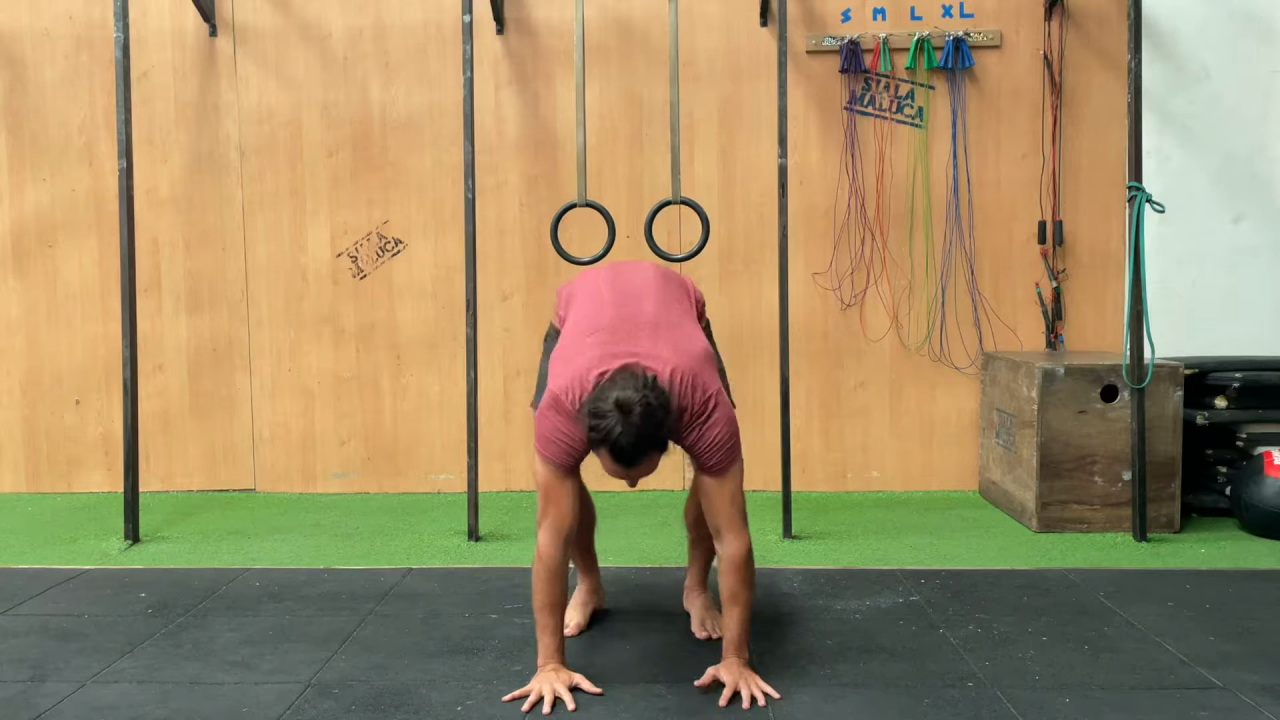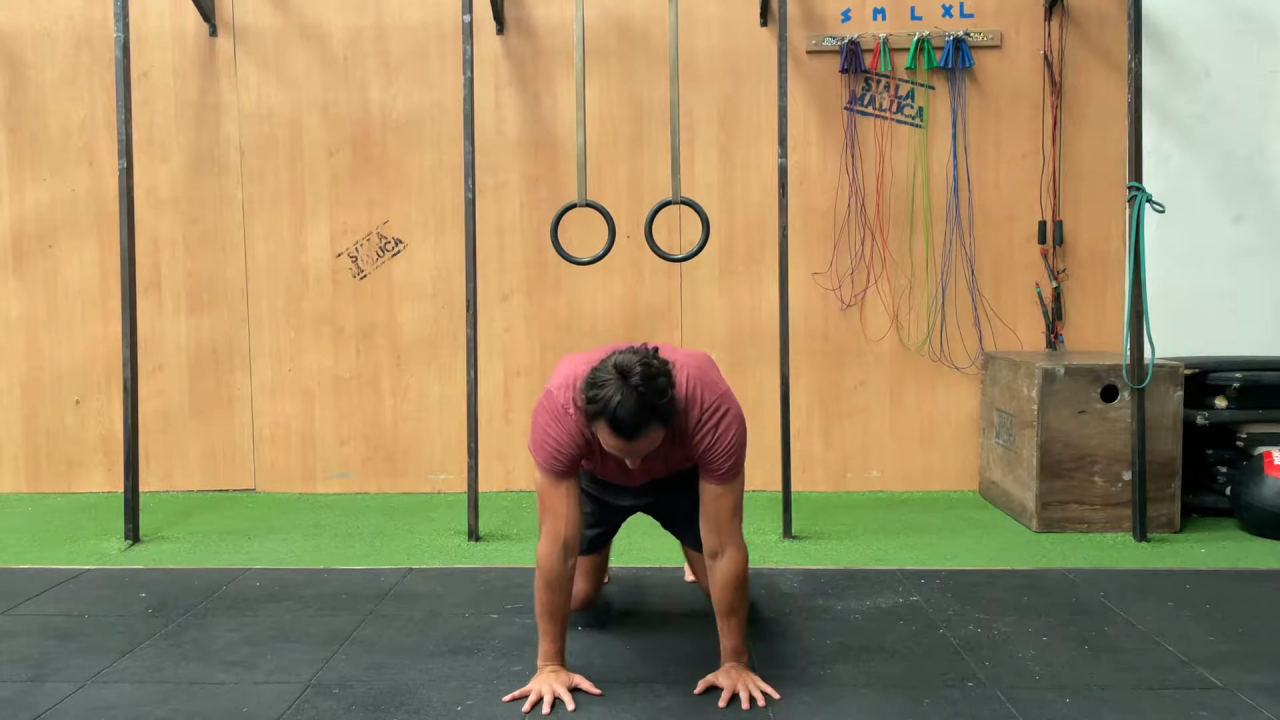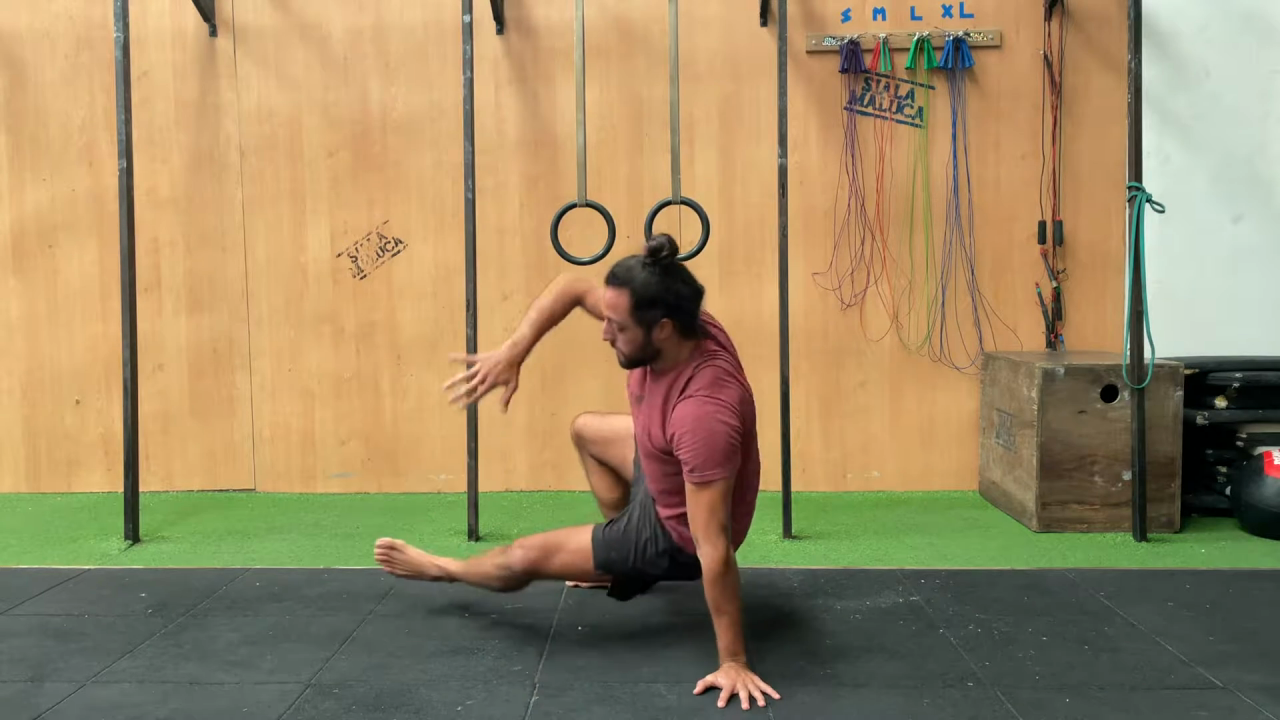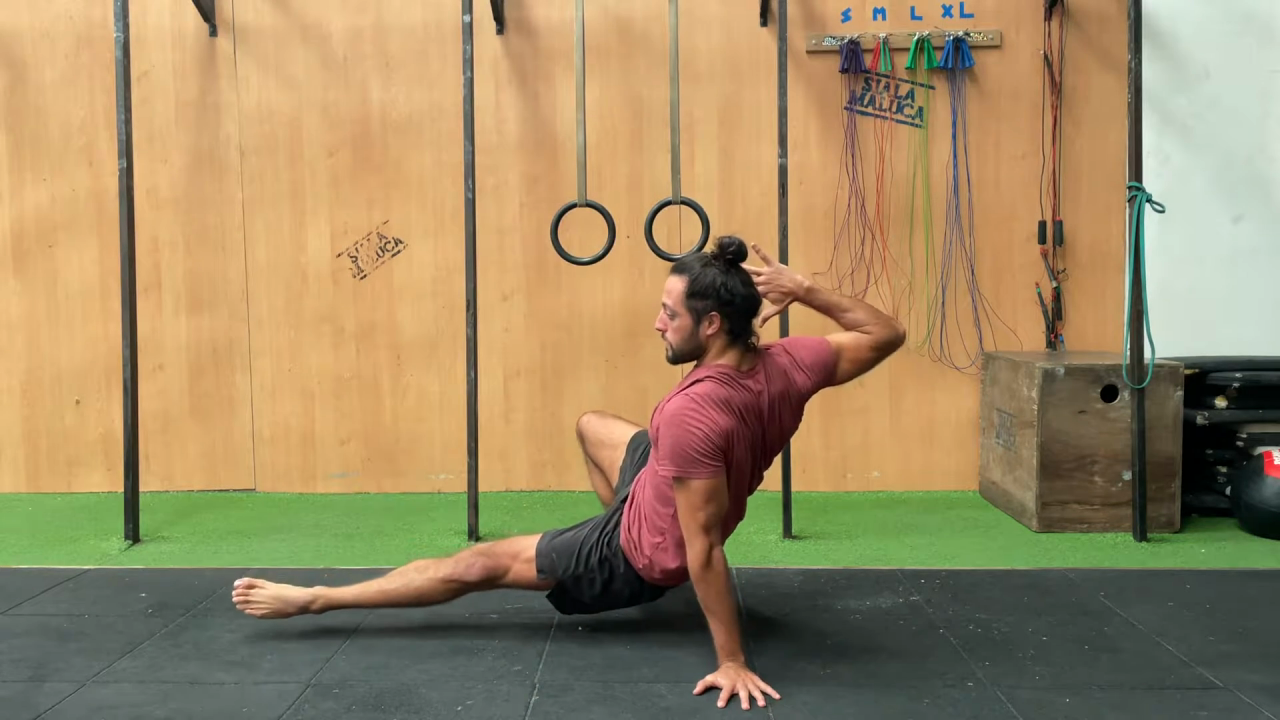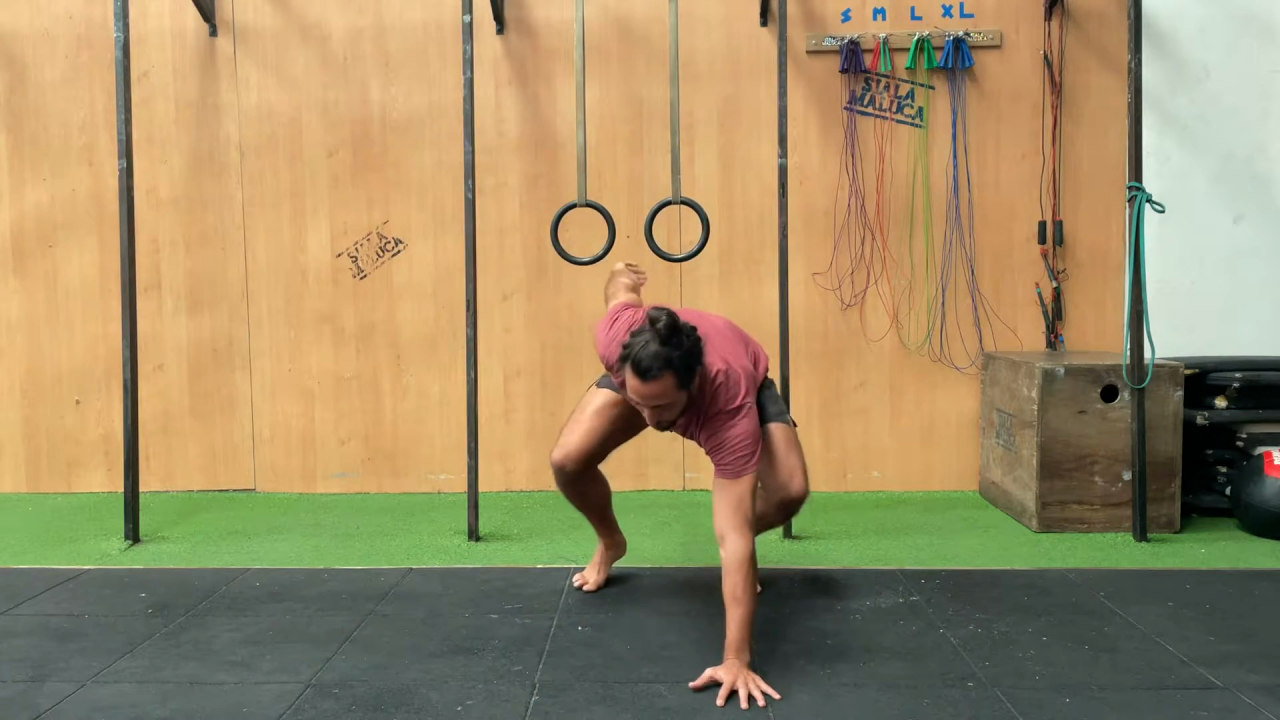
dt=1s
person 1, frame 1
left shoulder: (703, 404)
right shoulder: (563, 402)
left elbow: (731, 534)
right elbow: (552, 534)
left wrist: (736, 659)
right wrist: (549, 663)
left knee: (714, 470)
right knee: (558, 482)
left ankle: (696, 586)
right ankle: (589, 583)
person 1, frame 2
left shoulder: (713, 409)
right shoulder: (560, 406)
left elbow: (725, 548)
right elbow: (556, 545)
left wrist: (734, 663)
right wrist: (550, 666)
left knee: (719, 583)
right knee: (575, 596)
left ankle: (695, 548)
right ankle: (597, 553)
person 1, frame 3
left shoulder: (705, 413)
right shoulder: (665, 316)
left elbow: (714, 550)
right elbow: (574, 286)
left wrist: (733, 663)
right wrist: (510, 354)
left hip: (678, 529)
left knee: (523, 557)
right knee: (587, 429)
left ankle: (445, 568)
right ankle: (616, 560)
person 1, frame 4
left shoulder: (691, 414)
right shoulder: (789, 365)
left elbow: (703, 551)
right elbow: (886, 333)
left wrist: (732, 664)
right wrist: (806, 289)
left hip: (642, 555)
right hip: (662, 488)
left knee: (479, 564)
right knee: (590, 427)
left ankle: (313, 599)
person 1, frame 5
left shoulder: (731, 410)
right shoulder: (619, 339)
left elbow: (735, 540)
right elbow: (621, 282)
left wrist: (735, 660)
right wrist: (624, 275)
left hip: (742, 376)
right hip: (641, 371)
left knee: (789, 492)
right knee: (567, 462)
right ankle: (609, 544)
